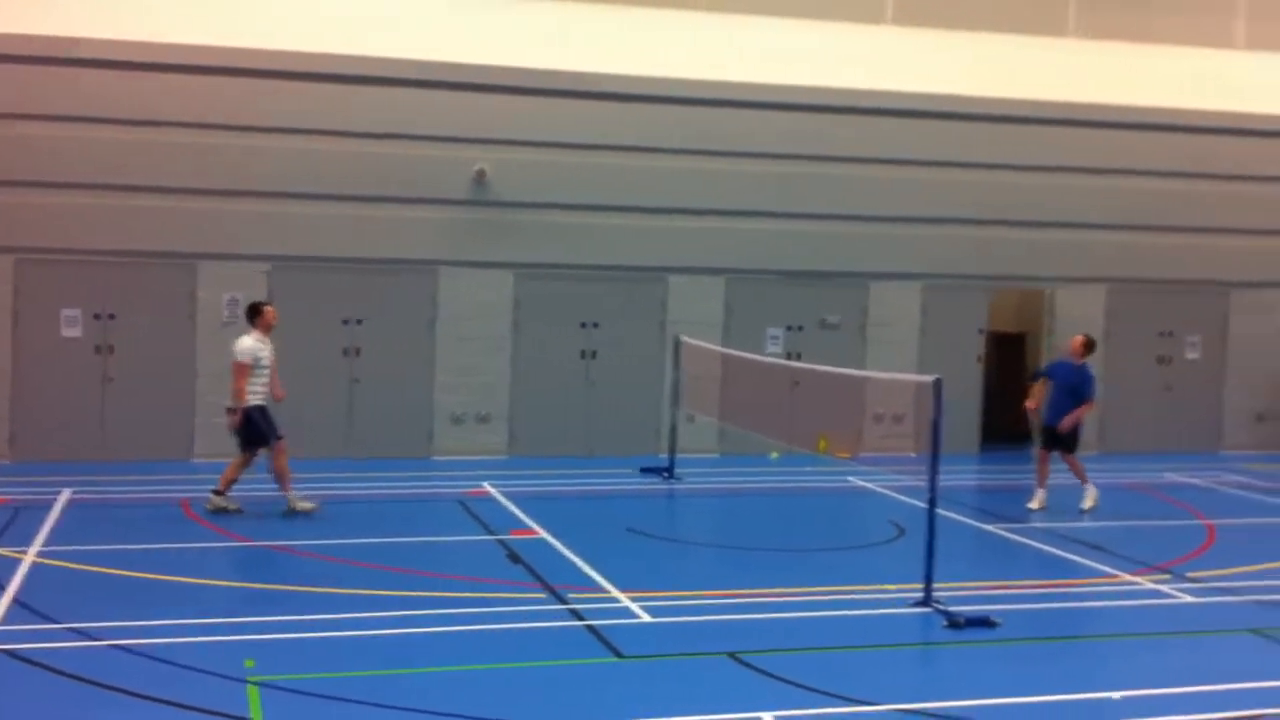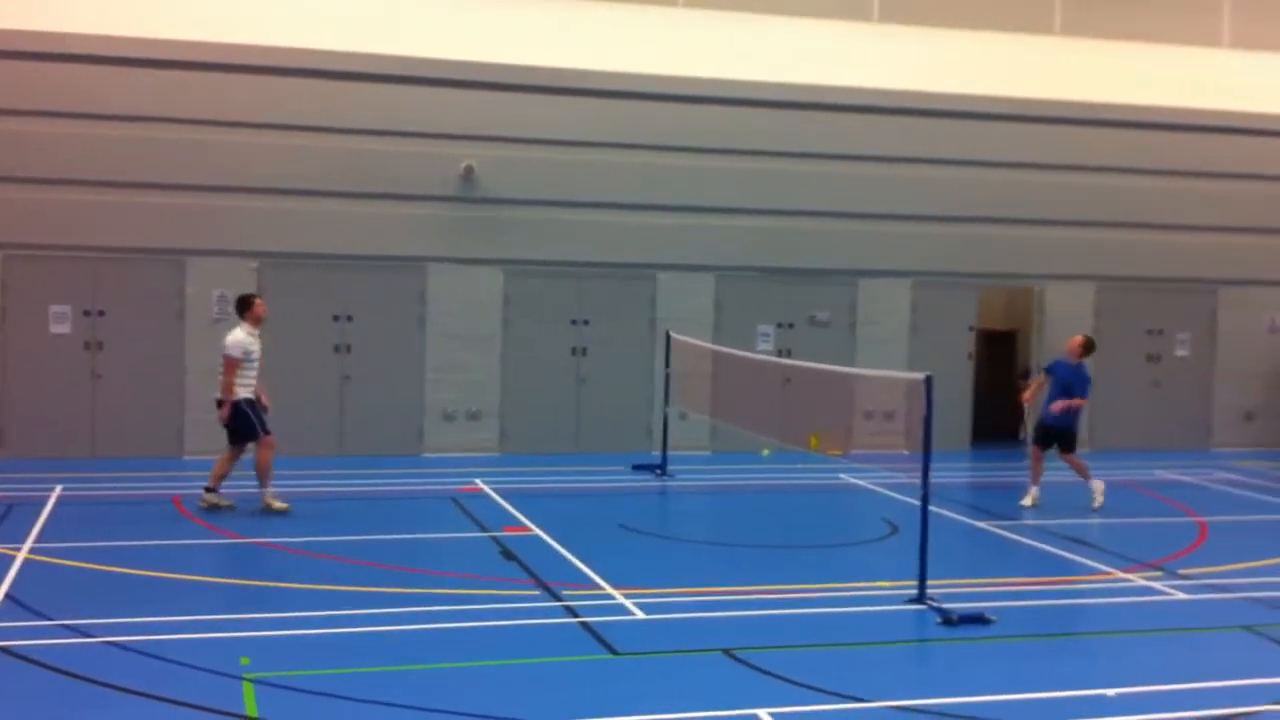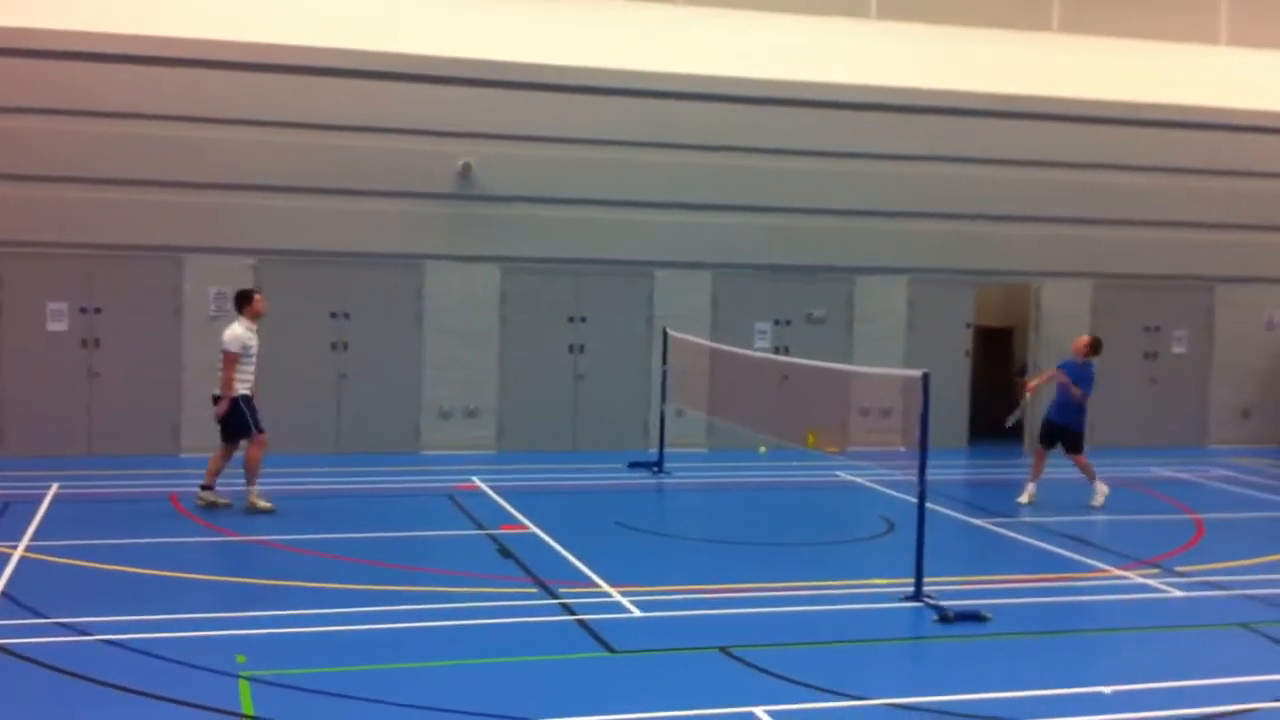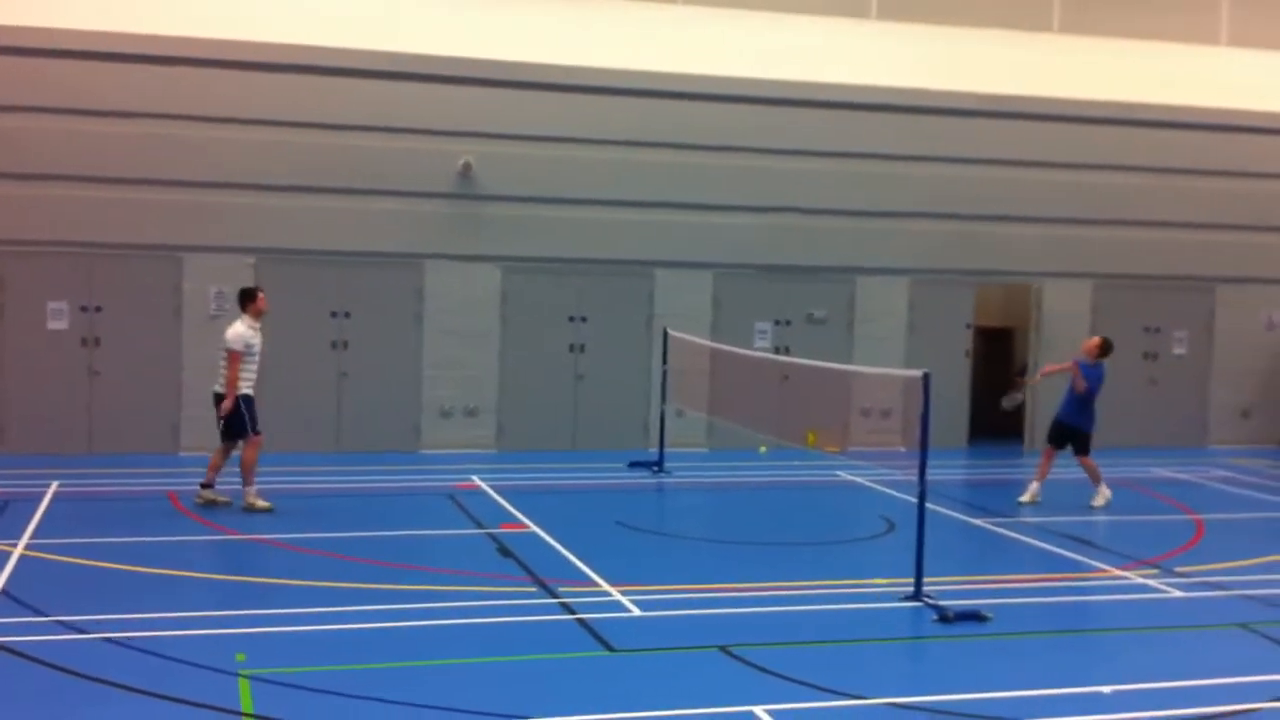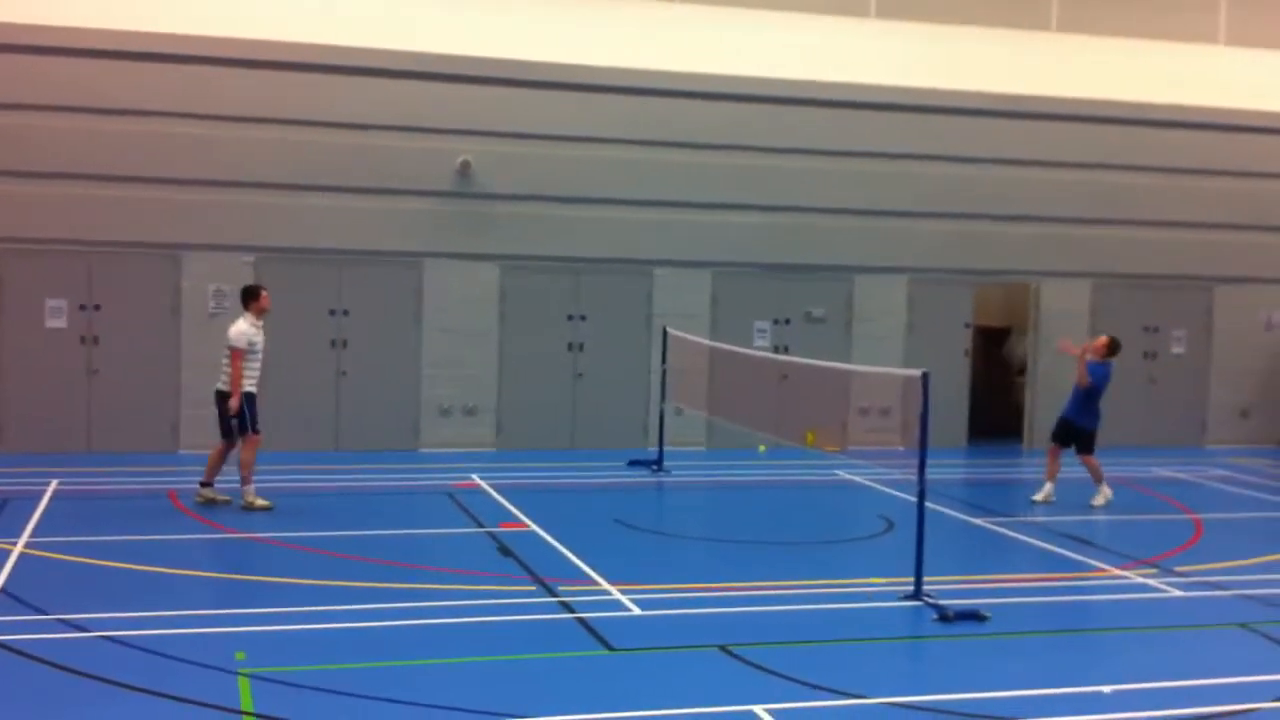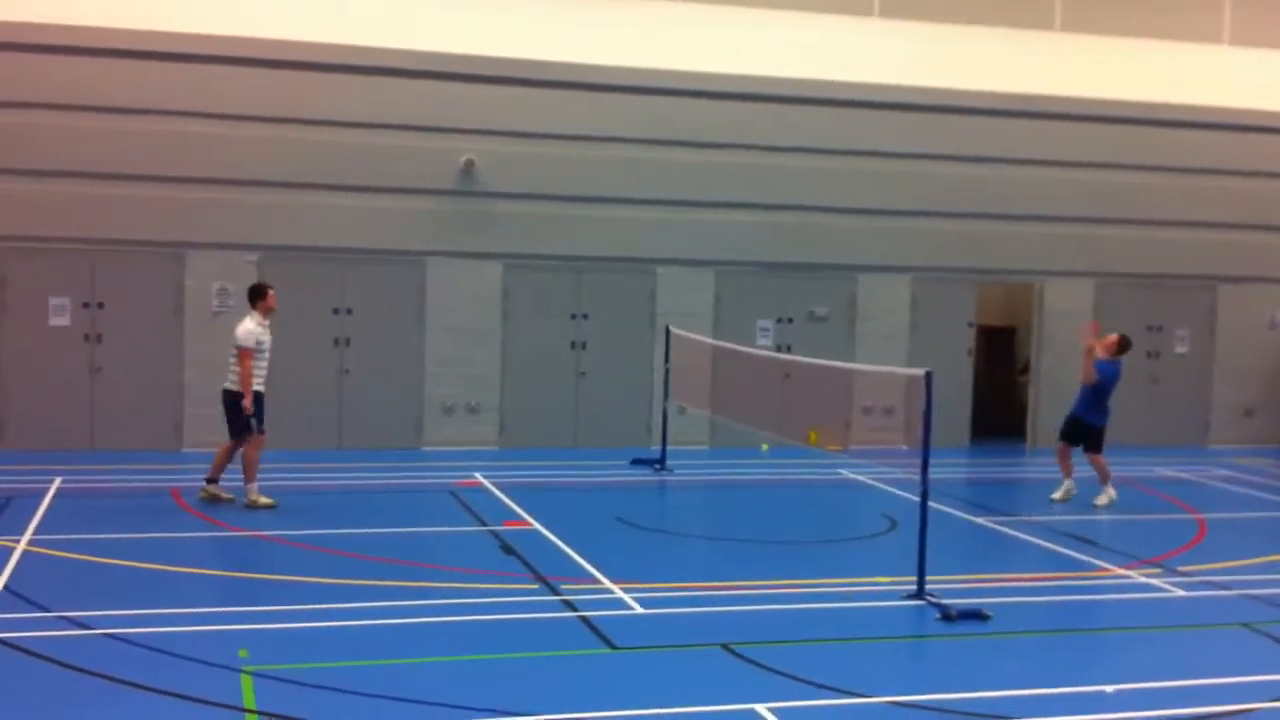
dt=0.1s
person 1, frame 1
left shoulder: (267, 345)
right shoulder: (247, 344)
left elbow: (270, 376)
right elbow: (239, 380)
left wrist: (276, 390)
right wrist: (237, 411)
left hip: (256, 406)
right hip: (248, 408)
left knee: (247, 455)
right knee: (278, 447)
left ankle: (218, 496)
right ankle: (292, 499)
person 1, frame 2
left shoulder: (253, 337)
right shoulder: (238, 338)
right elbow: (229, 375)
left wrist: (262, 396)
right wrist: (226, 405)
left hip: (244, 400)
right hip: (237, 401)
left knee: (236, 448)
right knee: (266, 441)
left ankle: (210, 494)
right ankle: (267, 496)
person 1, frame 3
left shoulder: (250, 332)
right shoulder: (236, 333)
right elbow: (228, 370)
left wrist: (253, 394)
right wrist: (224, 400)
left hip: (240, 396)
right hip: (233, 397)
left knee: (229, 446)
right knee: (258, 439)
left ankle: (206, 492)
right ankle: (253, 496)
person 1, frame 4
left shoulder: (254, 330)
right shoulder: (239, 331)
right elbow: (232, 368)
right wrist: (229, 398)
left hip: (242, 395)
right hip: (233, 396)
left knee: (229, 444)
right knee: (253, 441)
left ankle: (206, 490)
right ankle: (250, 496)
person 1, frame 5
left shoulder: (255, 328)
right shoulder: (242, 329)
right elbow: (236, 366)
right wrist: (236, 396)
left hip: (244, 393)
right hip: (236, 395)
left knee: (228, 443)
right knee: (251, 440)
left ankle: (205, 488)
right ankle: (248, 495)
person 1, frame 6
left shoulder: (262, 327)
right shoulder: (249, 328)
right elbow: (245, 365)
right wrist: (247, 397)
left hip: (248, 392)
right hip: (242, 393)
left knee: (236, 441)
right knee: (255, 439)
left ankle: (210, 486)
right ankle: (252, 494)
person 2, frame 1
left shoulder: (1085, 375)
right shoulder: (1059, 365)
left elbow: (1088, 404)
right elbow: (1043, 380)
left wrist: (1072, 418)
right wrist: (1033, 399)
left hip: (1068, 424)
right hip: (1050, 420)
left knee: (1069, 458)
right knee: (1042, 455)
left ankle: (1089, 490)
right ankle: (1040, 495)
person 2, frame 2
left shoulder: (1082, 374)
right shoulder: (1059, 363)
left elbow: (1082, 402)
right elbow: (1044, 376)
left wrist: (1065, 404)
right wrist: (1031, 392)
left hip: (1066, 423)
right hip: (1047, 419)
left knee: (1068, 457)
right knee: (1036, 453)
left ankle: (1095, 485)
right ankle: (1033, 492)
person 2, frame 3
left shoulder: (1087, 373)
right shoulder: (1070, 363)
left elbow: (1079, 396)
right elbow: (1055, 373)
left wrist: (1067, 384)
right wrist: (1037, 382)
left hip: (1072, 423)
right hip: (1053, 417)
left knee: (1076, 457)
right knee: (1040, 451)
left ankle: (1099, 487)
right ankle: (1030, 489)
person 2, frame 4
left shoulder: (1096, 372)
right shoulder: (1085, 363)
left elbow: (1081, 390)
right elbow: (1068, 367)
left wrist: (1075, 371)
right wrist: (1049, 371)
left hip: (1081, 422)
right hip: (1063, 417)
left knee: (1083, 458)
right knee: (1049, 451)
left ankle: (1102, 490)
right ankle: (1034, 490)
person 2, frame 5
left shoulder: (1102, 371)
right shoulder: (1094, 361)
left elbow: (1083, 382)
left wrist: (1081, 357)
right wrist: (1077, 351)
left hip: (1086, 421)
right hip: (1070, 415)
left knee: (1086, 458)
right knee: (1054, 449)
left ankle: (1103, 490)
right ankle: (1048, 489)
person 2, frame 6
left shoulder: (1112, 369)
right shoulder: (1104, 361)
left elbow: (1089, 379)
left wrist: (1089, 353)
right wrist: (1093, 336)
left hip: (1094, 419)
right hip: (1078, 414)
left knee: (1093, 456)
right knee: (1062, 448)
left ankle: (1108, 490)
right ankle: (1067, 485)
